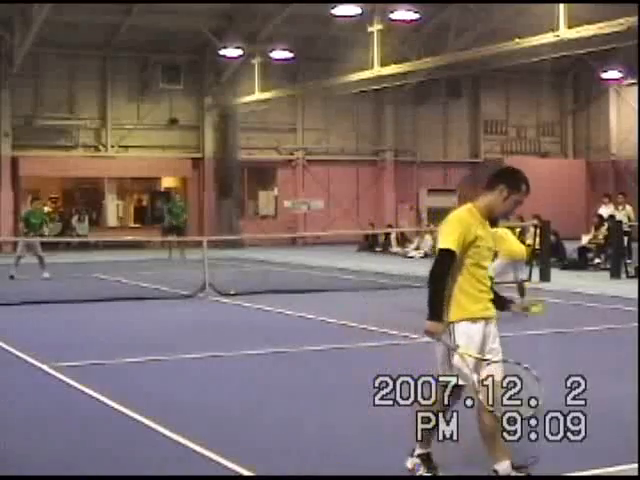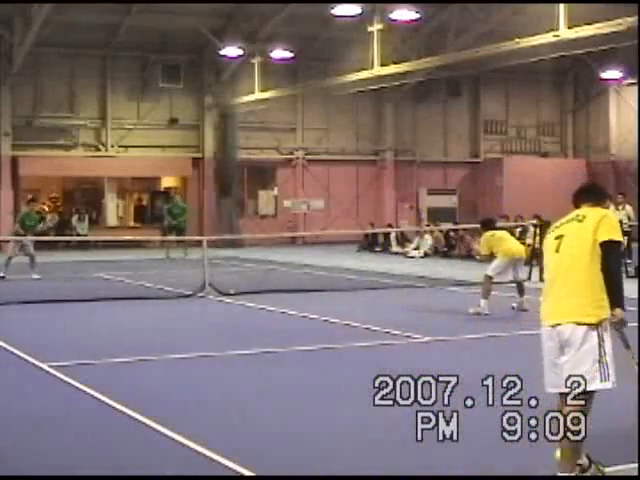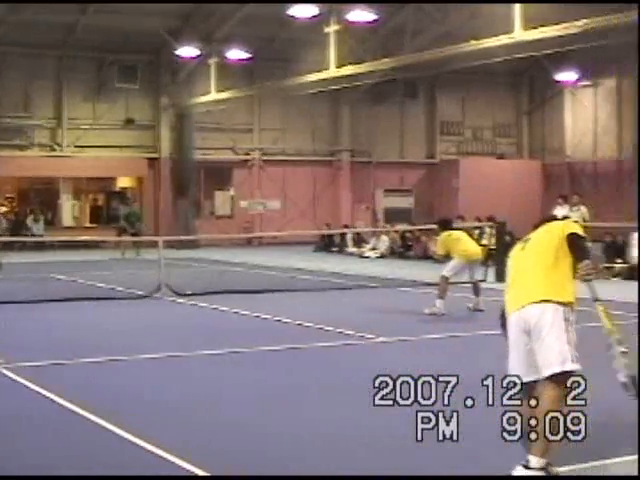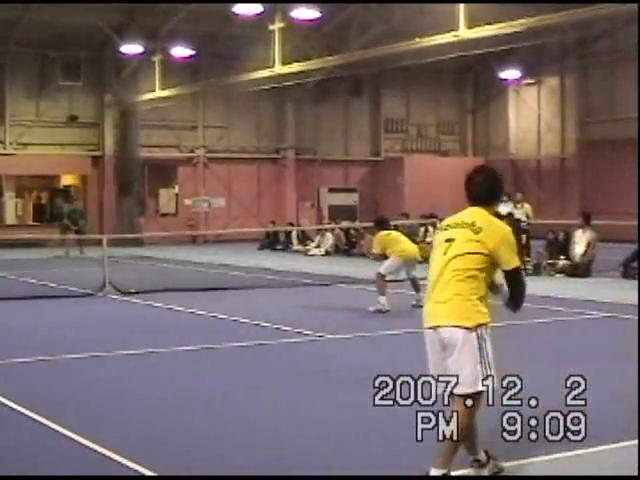
dt=1s
person 1, frame 1
left shoulder: (485, 226)
right shoulder: (461, 219)
right elbow: (440, 271)
left wrist: (505, 302)
right wrist: (435, 317)
left hip: (485, 320)
right hip: (460, 323)
right knee: (451, 395)
left ankle: (503, 466)
right ankle: (421, 453)
person 1, frame 2
left shoulder: (555, 229)
right shoulder: (604, 217)
right elbow: (610, 261)
right wrist: (617, 304)
left hip: (551, 318)
right hip: (584, 317)
left knee: (568, 397)
right knee: (579, 401)
left ankle: (578, 462)
right ankle: (568, 470)
person 1, frame 3
left shoulder: (519, 248)
right shoulder: (565, 226)
right elbow: (576, 240)
right wrist: (586, 261)
left hip: (516, 311)
right hip: (548, 306)
left knee: (529, 392)
right knee: (556, 385)
left ankle: (533, 462)
right ankle: (534, 465)
person 1, frame 4
left shoulder: (448, 224)
right shoulder: (498, 230)
right elbow: (515, 281)
right wrist: (514, 302)
left hip: (433, 317)
right hip: (465, 320)
left knee: (462, 396)
right knee: (467, 399)
left ankle: (480, 460)
right ankle: (438, 470)
